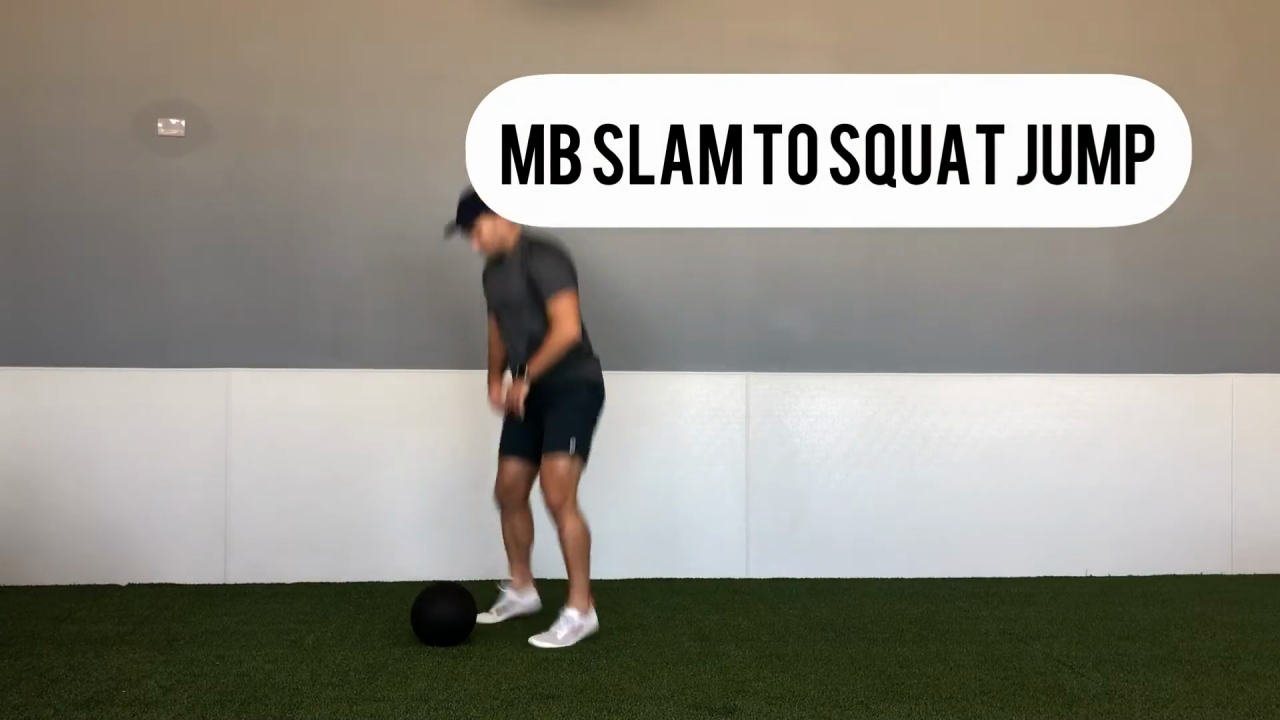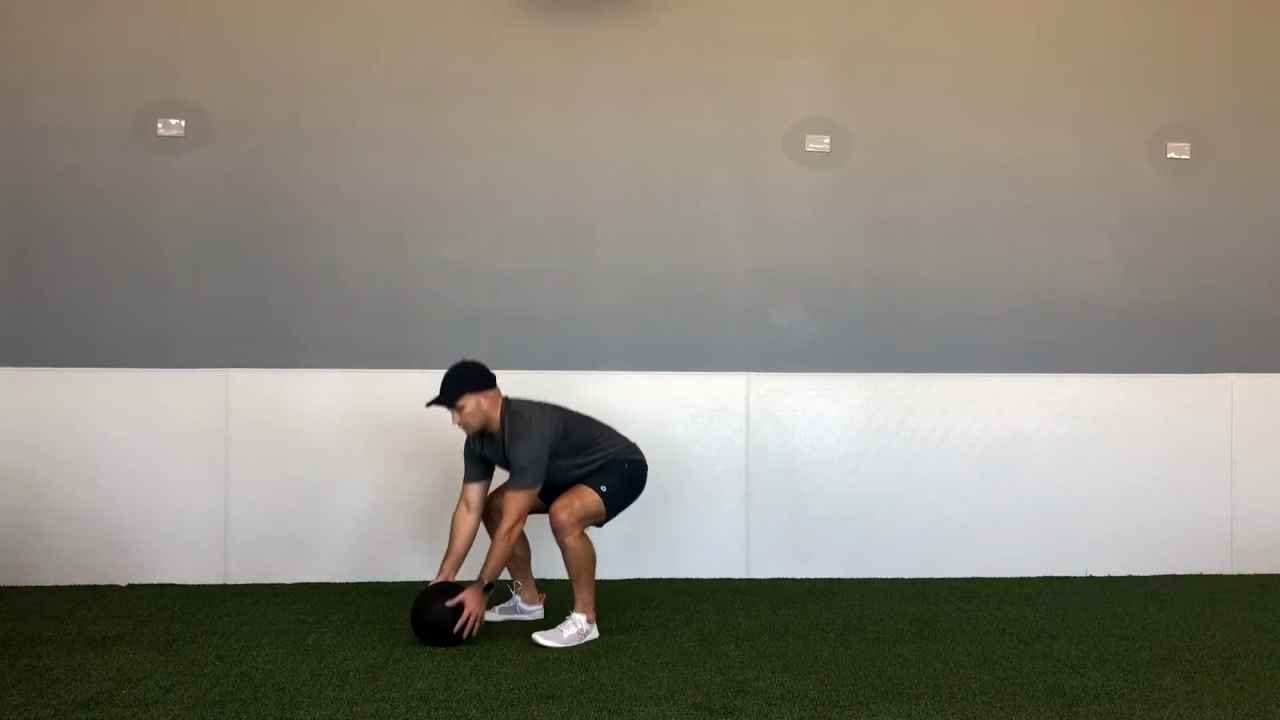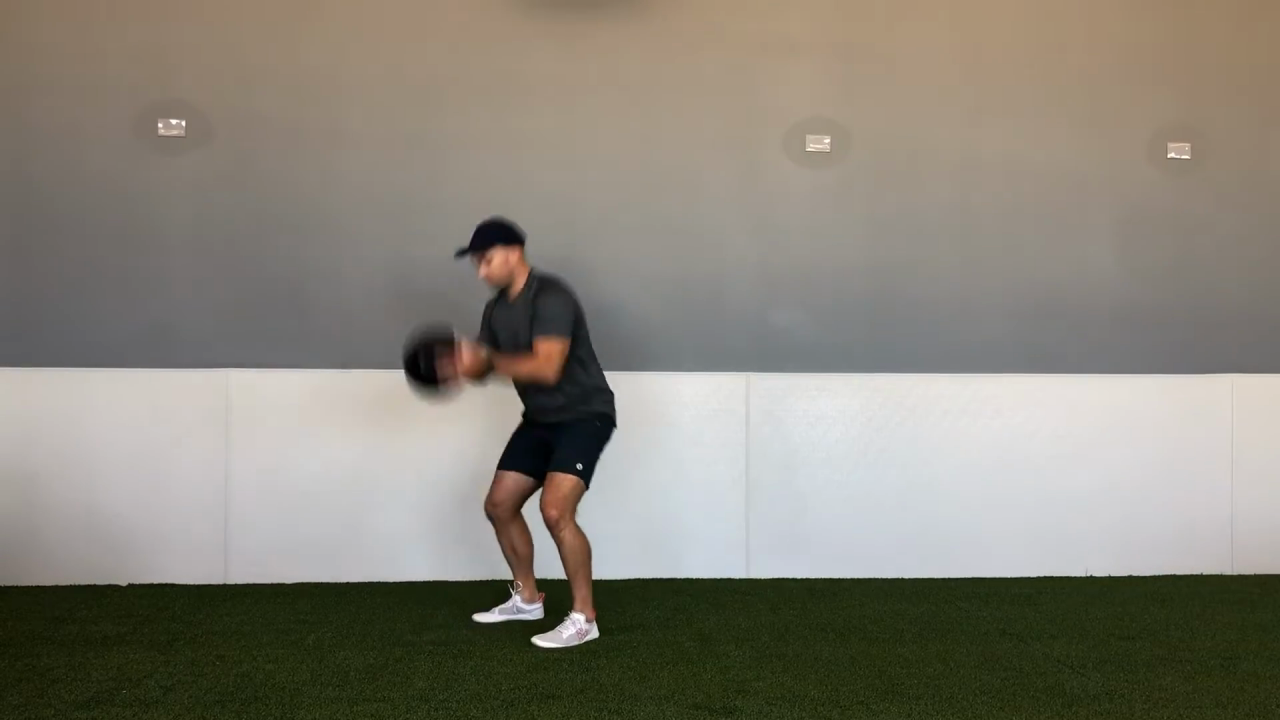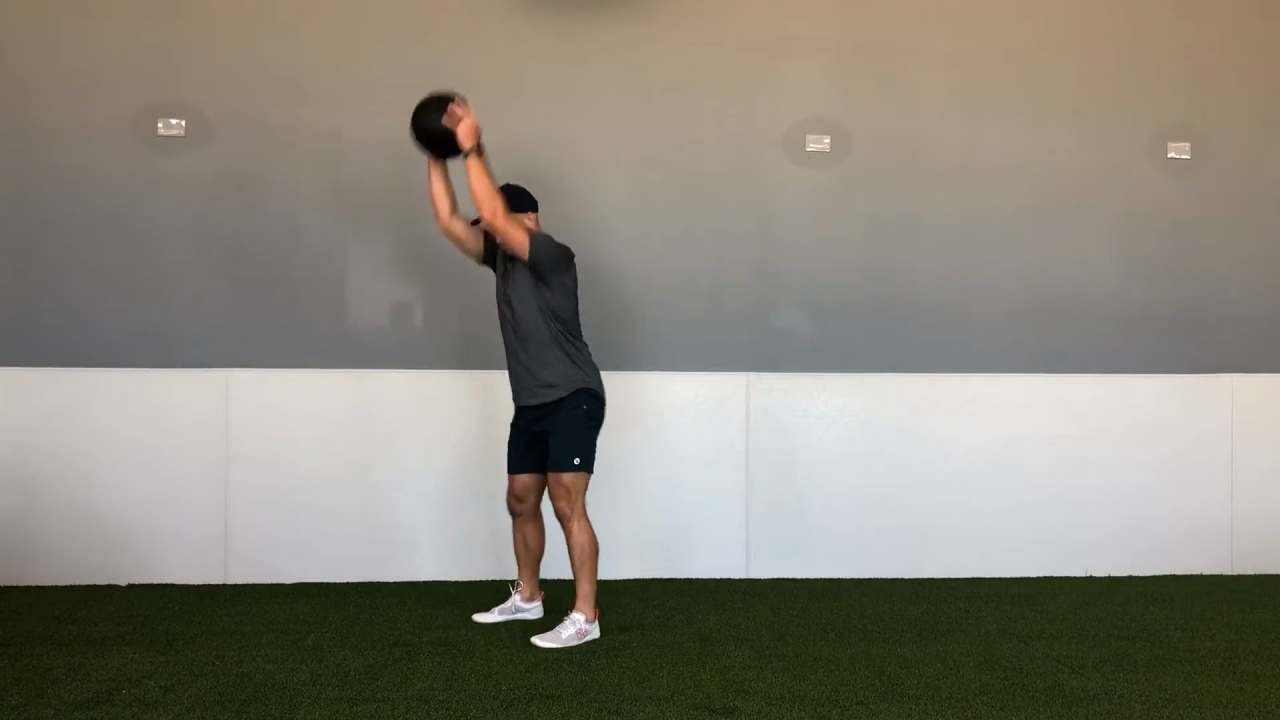
dt=0.5s
person 1, frame 1
left shoulder: (542, 256)
right shoulder: (493, 268)
left elbow: (569, 328)
left wrist: (525, 377)
right wrist: (497, 377)
left hip: (574, 388)
right hip: (534, 390)
left knee: (557, 495)
right knee: (508, 492)
left ankle: (581, 611)
right ankle: (521, 591)
person 1, frame 2
left shoulder: (527, 433)
right shoulder: (479, 440)
left elbow: (513, 521)
right elbow: (468, 507)
left wrist: (481, 588)
right wrist: (445, 575)
left hip: (621, 467)
left knee: (564, 516)
right knee: (493, 509)
left ankle: (584, 618)
right ankle: (528, 599)
person 1, frame 3
left shoulder: (552, 298)
right shoulder: (498, 308)
left elbow: (547, 370)
right elbow: (483, 361)
left wrist: (486, 363)
right wrist: (462, 366)
left hip: (586, 416)
right hip: (540, 419)
left knee: (556, 511)
right knee: (499, 505)
left ankle: (584, 619)
right ankle: (527, 598)
person 1, frame 4
left shoulder: (552, 257)
right shoulder: (504, 261)
left elbow: (494, 215)
right elbow: (449, 222)
left wrist: (472, 149)
right wrist: (437, 158)
left hip: (572, 399)
right hip: (531, 404)
left knee: (568, 507)
right knee: (521, 503)
left ankle: (585, 618)
right ankle: (527, 597)
